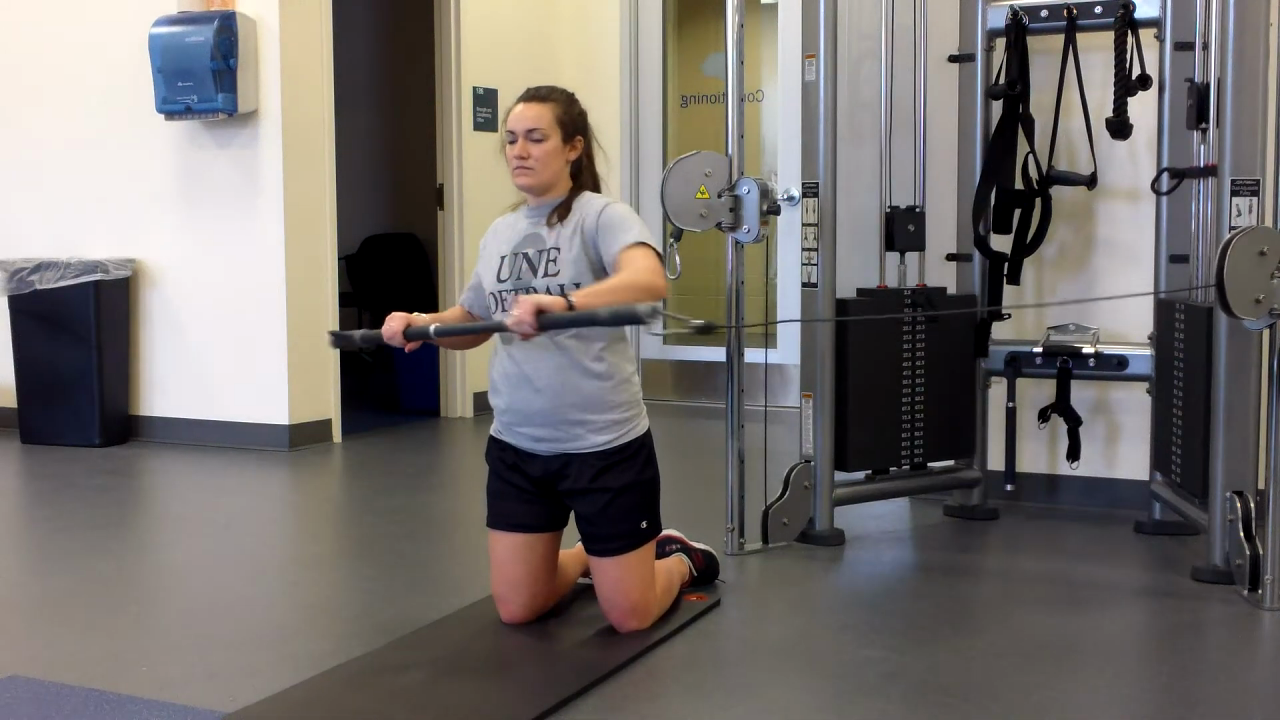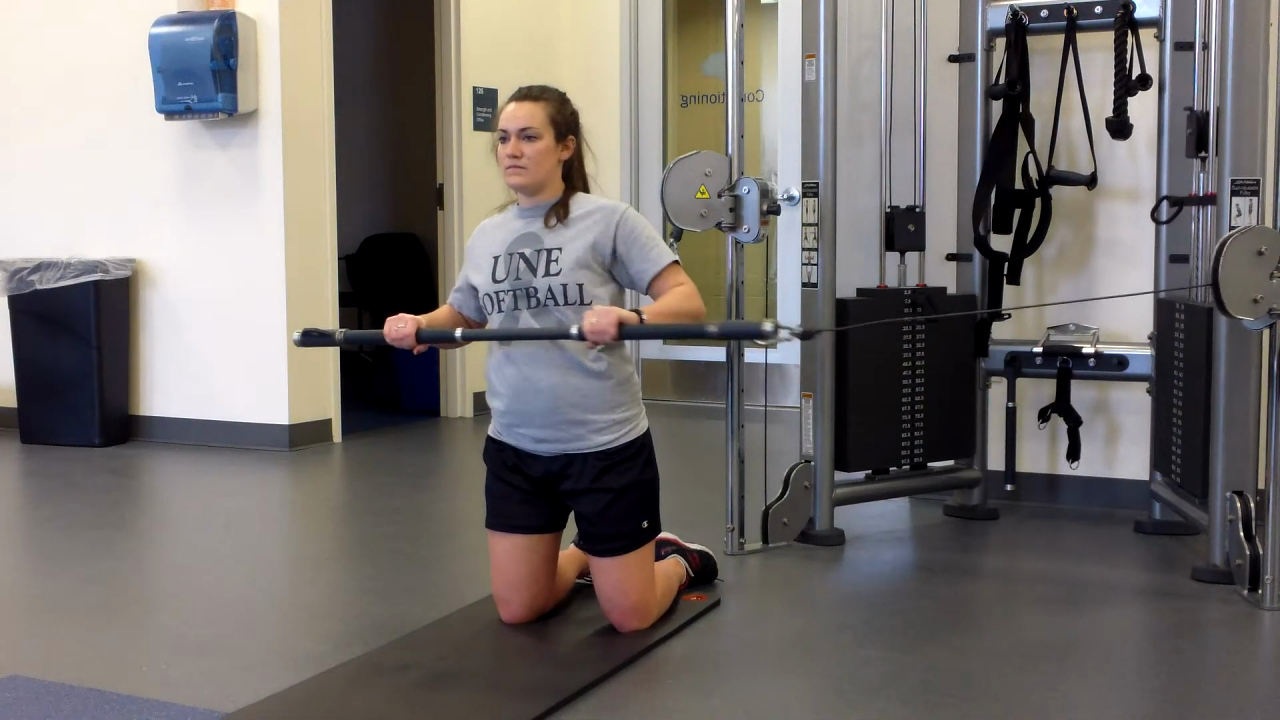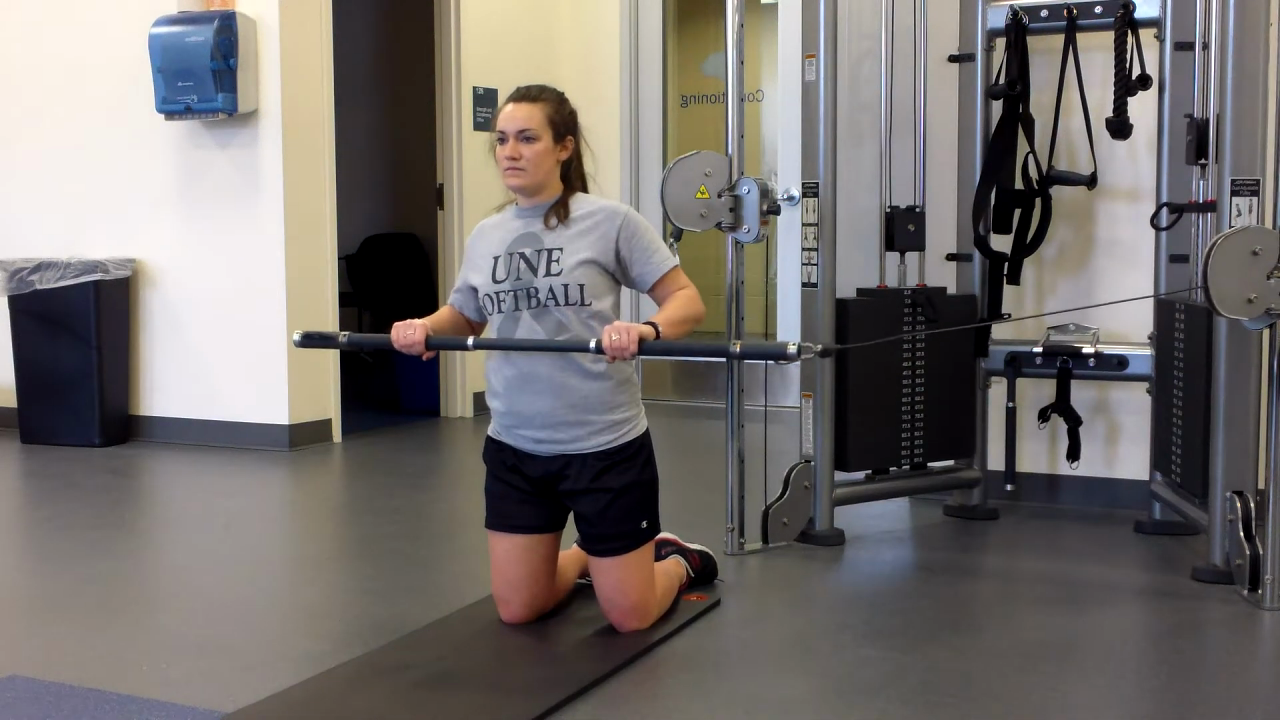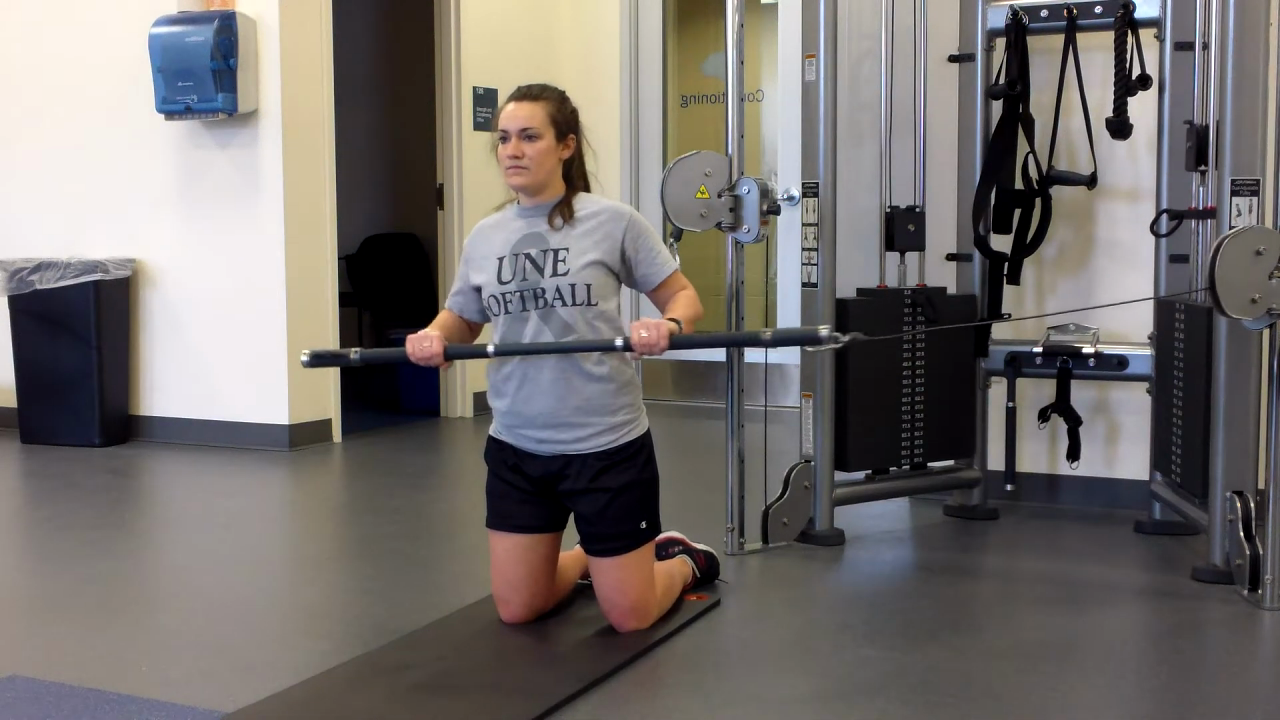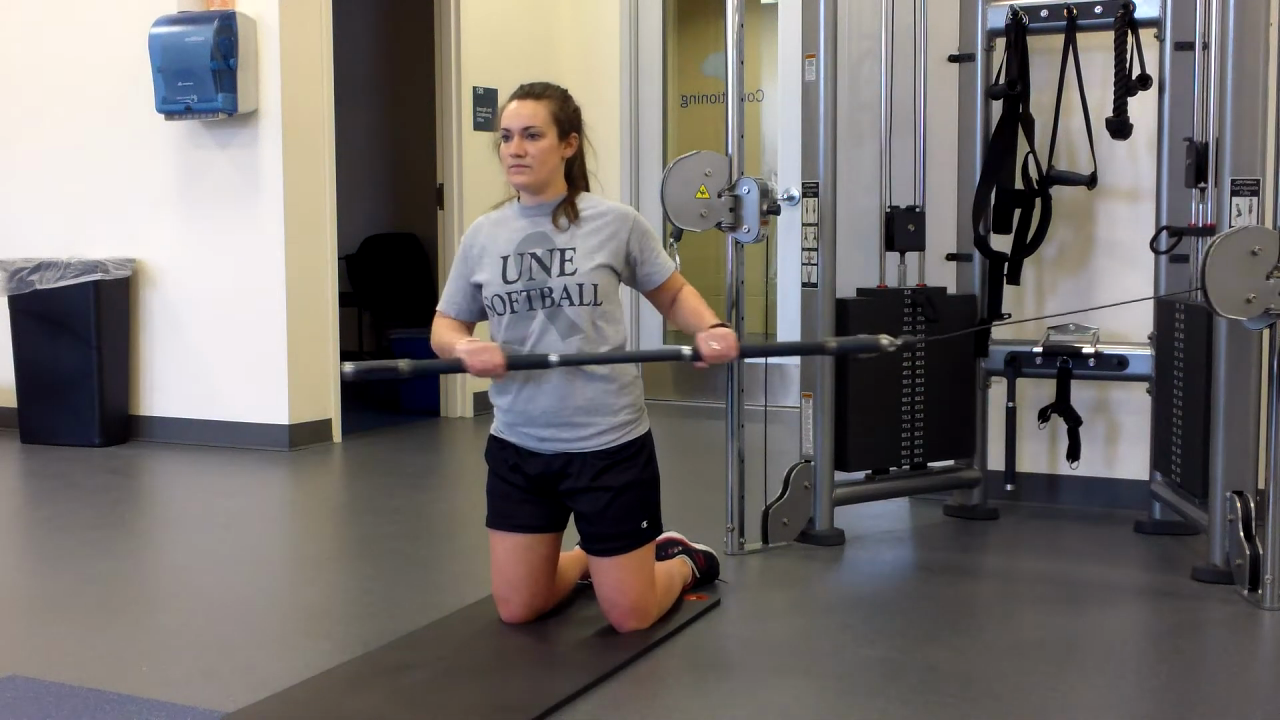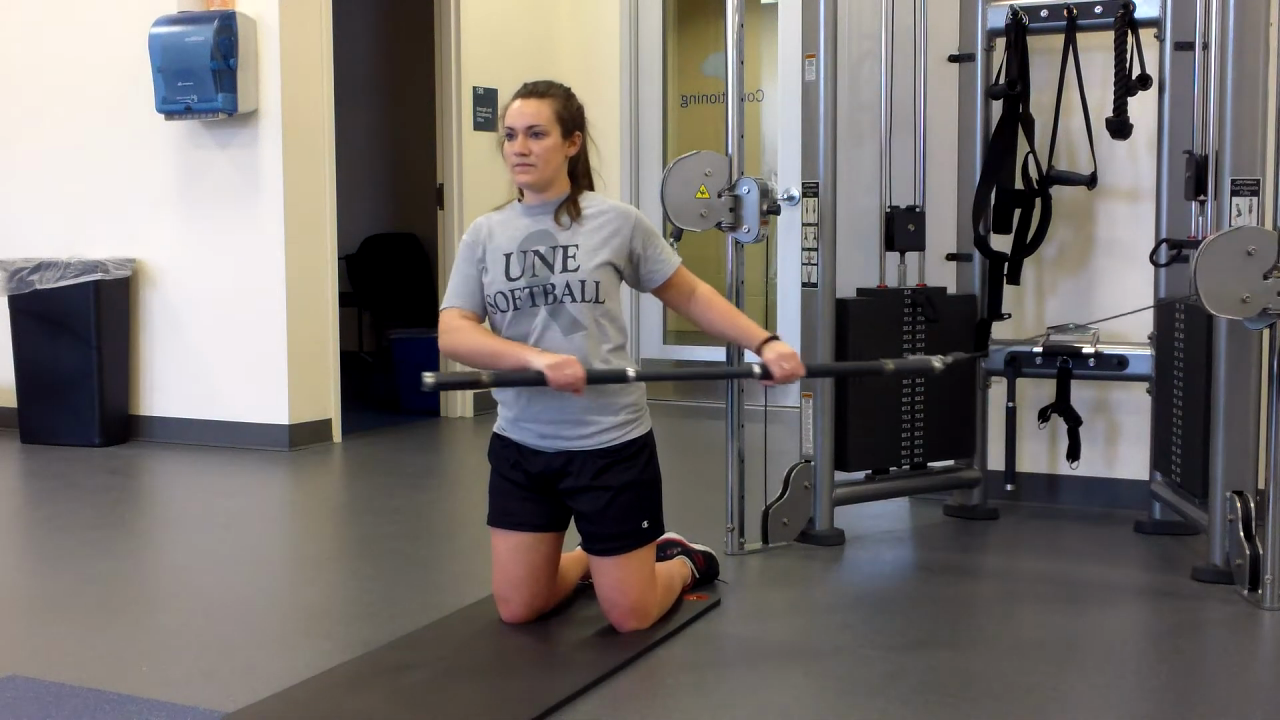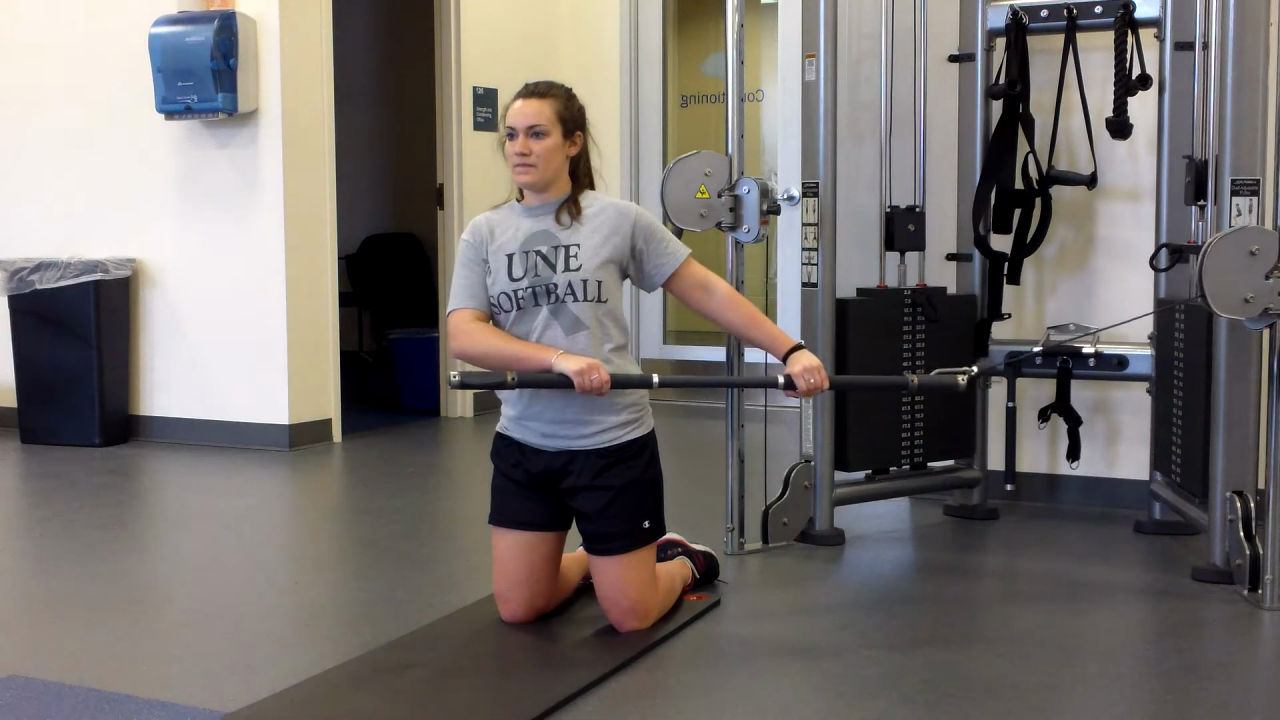
dt=0.3s
person 1, frame 1
left shoulder: (602, 216)
right shoulder: (498, 233)
left elbow: (649, 280)
right elbow: (471, 322)
left wrist: (563, 302)
right wrist: (419, 323)
left hip: (604, 443)
right hip: (517, 446)
left knee: (630, 616)
right knee: (516, 609)
left ankle: (680, 559)
right ankle: (585, 556)
person 1, frame 2
left shoulder: (609, 220)
right shoulder: (486, 235)
left elbow: (687, 300)
right elbow: (462, 318)
left wrist: (630, 317)
right wrist: (418, 324)
left hip: (605, 444)
right hip: (516, 447)
left knee: (630, 616)
right knee: (517, 611)
left ankle: (680, 561)
right ankle: (585, 555)
person 1, frame 3
left shoulder: (610, 222)
right shoulder: (485, 235)
left elbow: (687, 302)
right elbow: (463, 319)
left wrist: (647, 331)
right wrist: (423, 327)
left hip: (604, 445)
right hip: (515, 448)
left knee: (630, 615)
right knee: (517, 611)
left ankle: (677, 560)
right ankle: (586, 557)
person 1, frame 4
left shoulder: (613, 222)
right shoulder: (484, 236)
left elbow: (684, 298)
right elbow: (462, 321)
left wrist: (668, 325)
right wrist: (433, 337)
left hip: (605, 444)
right hip: (516, 448)
left knee: (630, 616)
right knee: (517, 611)
left ankle: (683, 560)
right ankle: (587, 558)
person 1, frame 5
left shoulder: (615, 223)
right shoulder: (482, 235)
left elbow: (675, 294)
right elbow: (445, 325)
left wrist: (711, 329)
right wrist: (463, 345)
left hip: (609, 443)
right hip: (519, 447)
left knee: (629, 616)
right knee: (517, 609)
left ankle: (683, 559)
right ankle: (590, 560)
person 1, frame 6
left shoulder: (617, 222)
right shoulder: (484, 234)
left elbow: (688, 294)
right elbow: (454, 334)
left wrist: (764, 342)
right wrist: (534, 357)
left hip: (610, 442)
right hip: (521, 446)
left knee: (630, 616)
right knee: (518, 610)
left ankle: (683, 561)
right ankle: (588, 559)
person 1, frame 7
left shoulder: (618, 221)
right shoulder: (483, 233)
left elbow: (706, 291)
right elbow: (464, 337)
left wrist: (790, 350)
right wrist: (558, 358)
left hip: (612, 442)
right hip: (523, 445)
left knee: (630, 616)
right knee: (517, 609)
left ankle: (683, 561)
right ankle: (595, 560)
